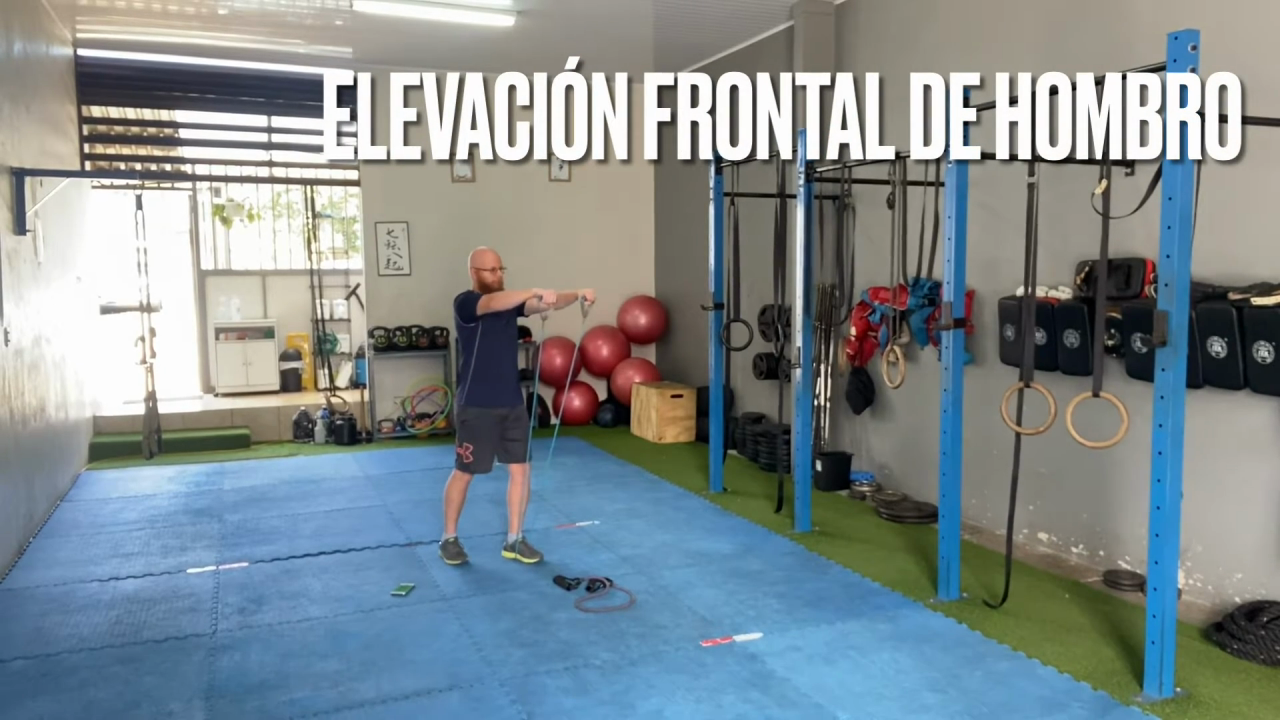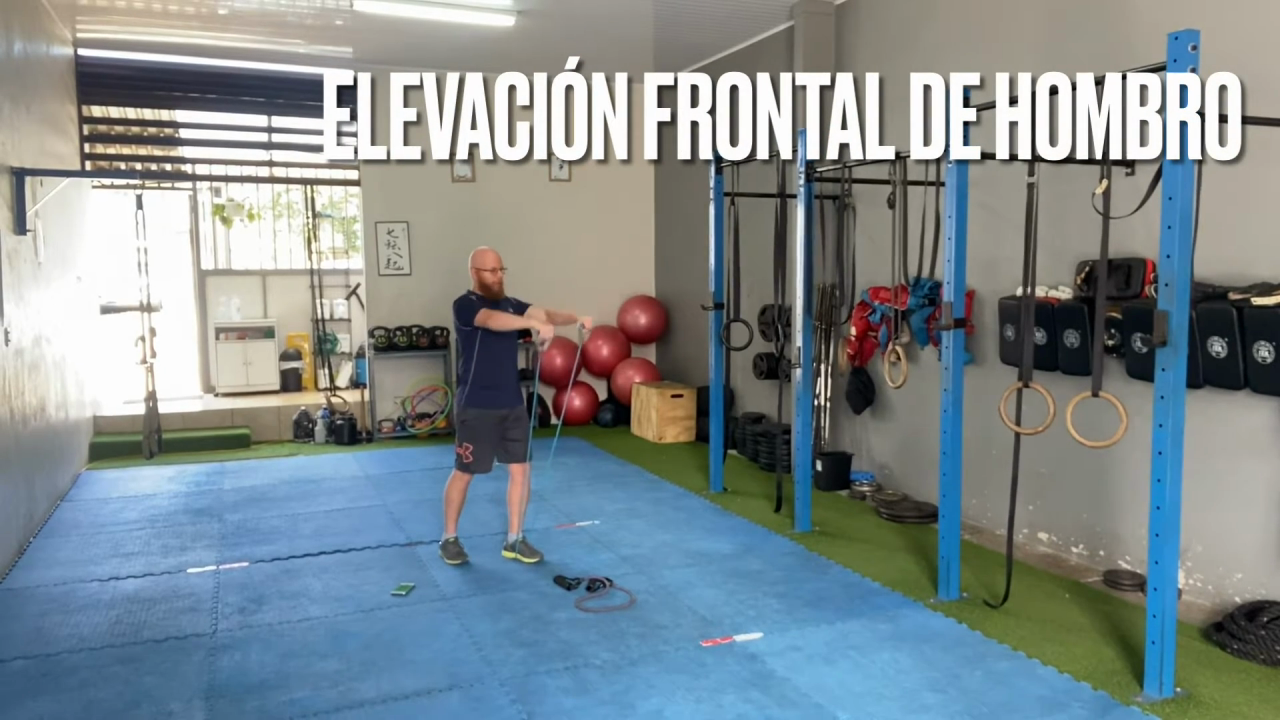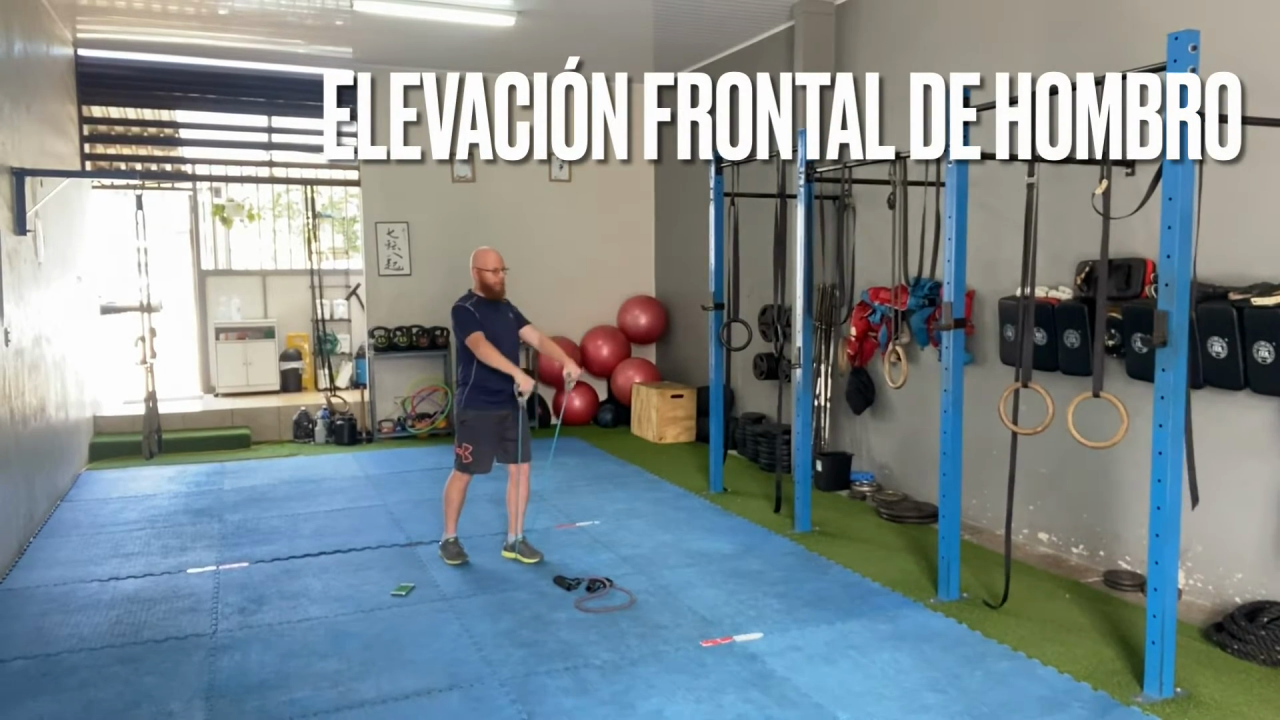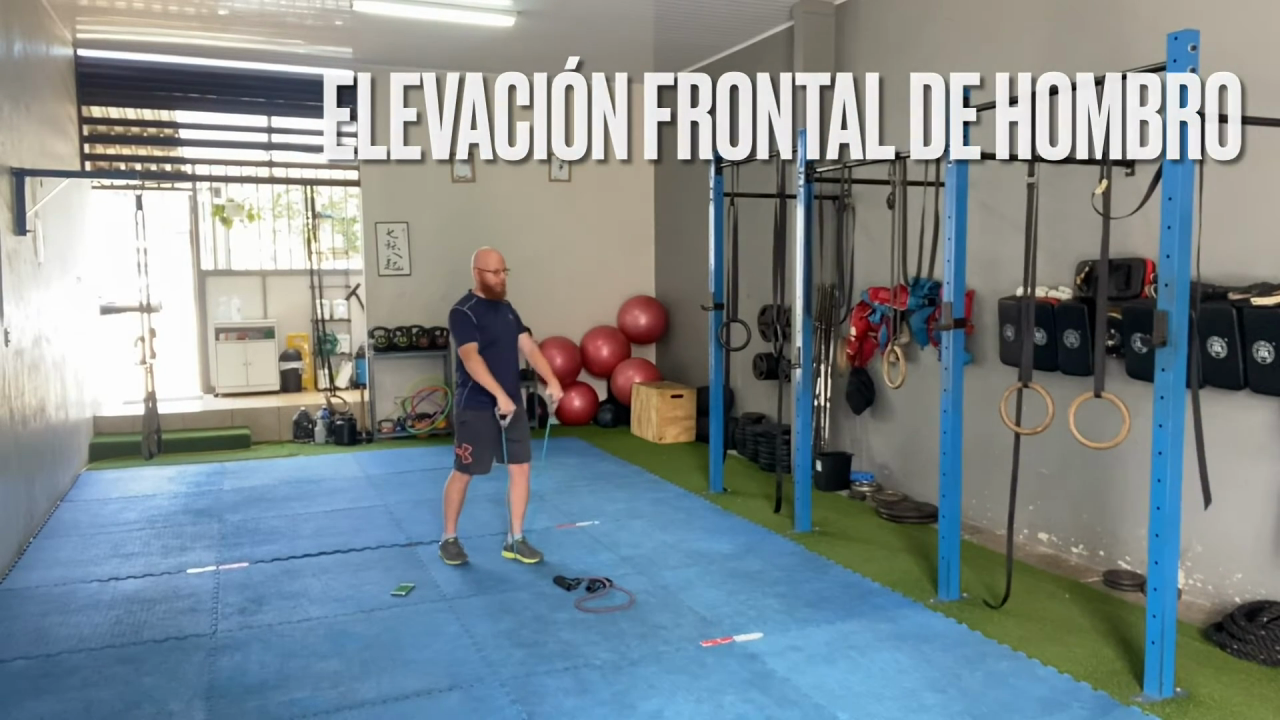
dt=0.3s
person 1, frame 1
left shoulder: (509, 302)
right shoulder: (465, 303)
left elbow: (547, 303)
right elbow: (493, 303)
left wrist: (576, 295)
right wrist: (536, 291)
left hip: (512, 403)
right hip: (477, 406)
left knee: (521, 469)
right knee: (464, 473)
left ankle: (514, 539)
right ankle: (449, 538)
person 1, frame 2
left shoulder: (509, 303)
right shoulder: (465, 305)
left elbow: (543, 314)
right elbow: (490, 319)
left wrist: (574, 318)
right wrist: (534, 324)
left hip: (513, 403)
right hip: (477, 407)
left knee: (520, 469)
right knee: (464, 472)
left ankle: (514, 539)
right ankle: (449, 538)
person 1, frame 3
left shoulder: (507, 307)
right shoulder: (465, 309)
left elbow: (536, 338)
right elbow: (481, 347)
left wrist: (565, 360)
right wrist: (517, 373)
left hip: (512, 403)
right hip: (476, 408)
left knee: (521, 468)
right knee: (463, 473)
left ankle: (514, 539)
right ankle: (449, 538)
person 1, frame 4
left shoulder: (506, 309)
right shoulder: (463, 312)
left elbow: (528, 346)
right elbow: (471, 358)
left wrist: (551, 380)
right wrist: (499, 395)
left hip: (513, 405)
right hip: (476, 409)
left knee: (520, 468)
right knee: (463, 473)
left ankle: (515, 539)
right ankle: (449, 538)
